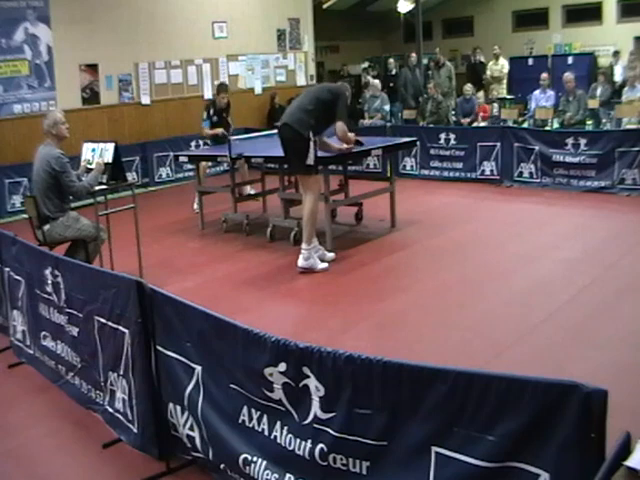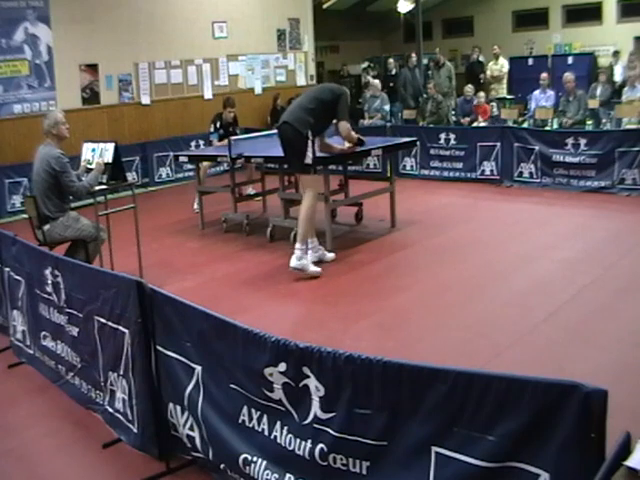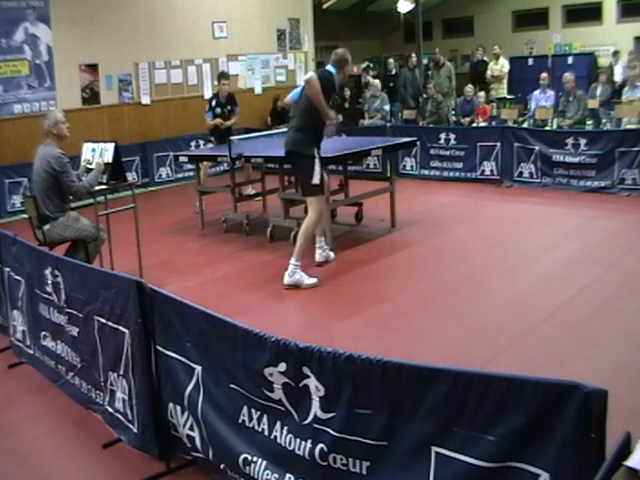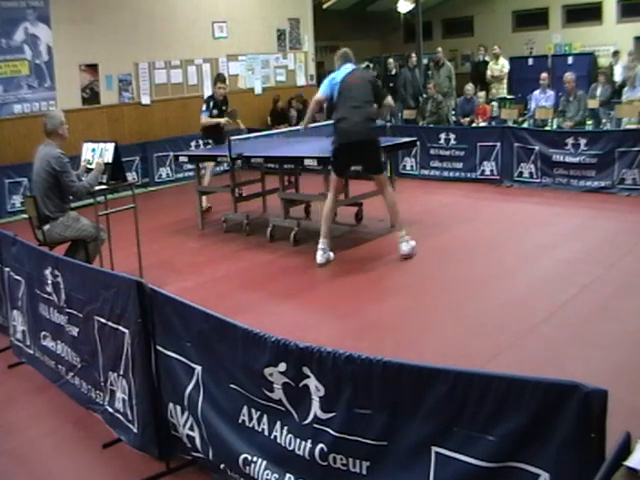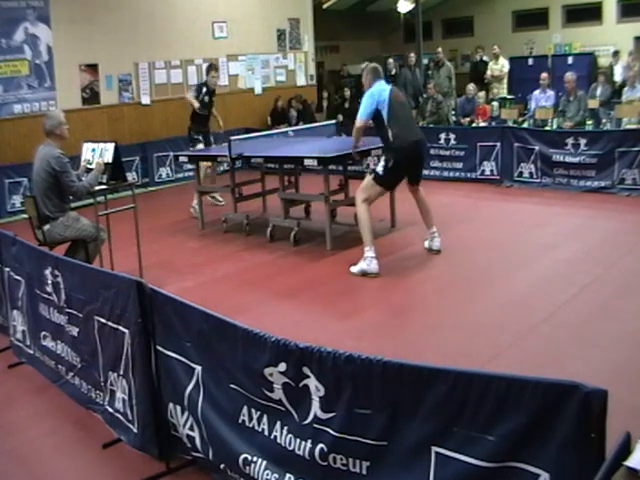
dt=0.7s
person 1, frame 1
left shoulder: (323, 93)
right shoulder: (342, 93)
left elbow: (319, 141)
right elbow: (341, 132)
left wrist: (340, 148)
right wrist: (351, 139)
left hip: (287, 128)
right hip: (299, 130)
left knee: (308, 190)
right knee: (312, 191)
left ankle: (313, 247)
right ankle: (306, 255)
person 1, frame 2
left shoulder: (323, 95)
right shoulder: (341, 93)
left elbow: (320, 144)
right elbow: (344, 131)
left wrist: (342, 149)
right wrist: (354, 138)
left hip: (286, 127)
right hip: (298, 129)
left knee: (309, 189)
right knee: (311, 191)
left ankle: (313, 248)
right ankle: (299, 255)
person 1, frame 3
left shoulder: (317, 78)
right shoulder: (327, 75)
right elbow: (309, 78)
right wrist: (326, 112)
left hip: (295, 143)
right hip: (304, 146)
left knee: (322, 188)
right knee: (316, 209)
left ankle: (321, 248)
right ankle: (293, 271)
person 1, frame 4
left shoulder: (334, 77)
right shoulder: (368, 76)
left elbow: (318, 99)
right elbow: (388, 104)
left wrist: (306, 121)
left hip: (343, 136)
right hip: (366, 135)
left knee: (333, 192)
right knee: (384, 187)
left ankle: (323, 249)
right ankle: (403, 241)
person 1, frame 5
left shoulder: (373, 92)
right shoulder: (395, 92)
left elbow: (360, 125)
left wrist: (354, 144)
left hip: (400, 151)
right hip: (417, 147)
left knee: (362, 197)
right knee: (415, 189)
left ankle: (370, 259)
right ankle: (434, 237)
person 2, frame 1
left shoulder: (43, 151)
right shoulder: (56, 156)
right elbow: (78, 192)
left wrist: (81, 171)
right wrist: (96, 172)
left hip: (45, 221)
right hip: (54, 224)
left knee: (87, 231)
right knee: (99, 233)
person 2, frame 2
left shoulder: (43, 151)
right shoulder: (56, 156)
right elbow: (77, 192)
left wrist: (81, 172)
right wrist: (96, 172)
left hip: (45, 221)
right hip: (55, 224)
left knee: (87, 230)
right knee: (98, 233)
person 2, frame 3
left shoulder: (43, 150)
right shoulder: (56, 156)
right elbow: (77, 191)
left wrist: (81, 171)
right wrist: (96, 172)
left hip: (45, 221)
right hip: (54, 224)
left knee: (88, 230)
right knee: (98, 233)
person 2, frame 4
left shoulder: (43, 150)
right shoulder: (56, 156)
right elbow: (77, 192)
left wrist: (81, 171)
right wrist: (96, 172)
left hip: (45, 221)
right hip: (54, 224)
left knee: (87, 230)
right knee: (98, 233)
person 2, frame 5
left shoulder: (43, 150)
right shoulder: (56, 156)
right elbow: (77, 191)
left wrist: (81, 171)
right wrist: (96, 172)
left hip: (45, 221)
right hip: (54, 224)
left knee: (87, 230)
right knee: (98, 233)
person 3, frame 1
left shoulder: (227, 104)
right shoulder: (209, 108)
right elbow: (205, 133)
left wrist: (229, 126)
right wrist: (215, 131)
left hip: (225, 140)
right hip: (211, 141)
left knee: (242, 159)
right knee: (203, 165)
left ankle: (246, 188)
right ankle: (197, 199)
person 3, frame 2
left shoulder: (234, 118)
right shoulder: (216, 121)
left elbow: (237, 136)
right elbow: (214, 144)
right wrist: (224, 142)
right knee: (204, 165)
left ankle: (248, 189)
right ankle: (198, 199)
person 3, frame 3
left shoulder: (232, 98)
right shoulder: (212, 101)
right elbow: (207, 125)
left wrist: (228, 123)
right wrist: (214, 122)
left hip: (229, 136)
right hip: (214, 138)
right knee: (205, 164)
left ankle: (248, 189)
person 3, frame 4
left shoulder: (224, 99)
right shoulder: (208, 102)
right elbow: (203, 122)
left wrist: (239, 123)
right wrist: (219, 120)
left hip: (222, 138)
right hip: (209, 139)
right knee: (210, 165)
left ankle: (237, 190)
right ankle: (203, 200)
person 3, frame 5
left shoulder: (212, 90)
right shoulder: (201, 88)
right elbow: (188, 96)
left wrist: (219, 119)
right wrist: (194, 102)
left hip: (206, 132)
right hip: (195, 133)
left knee: (213, 164)
right knee: (204, 164)
left ankle: (212, 194)
right ankle: (195, 202)
